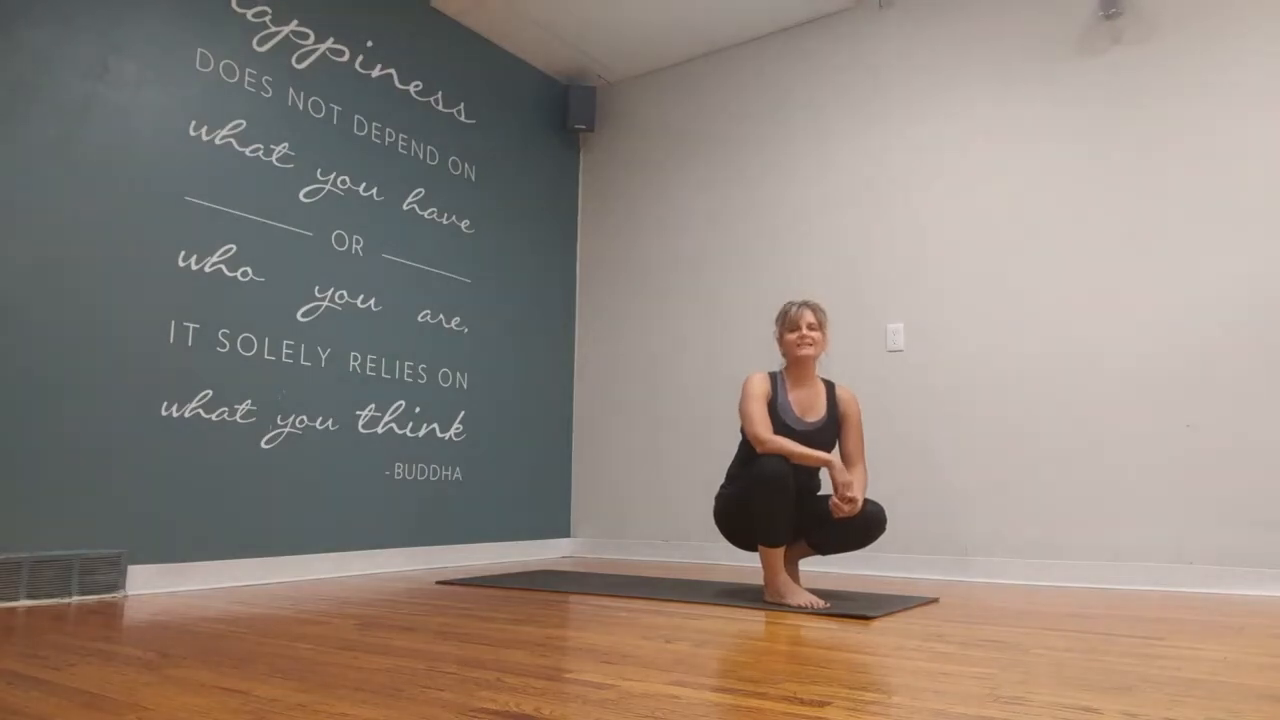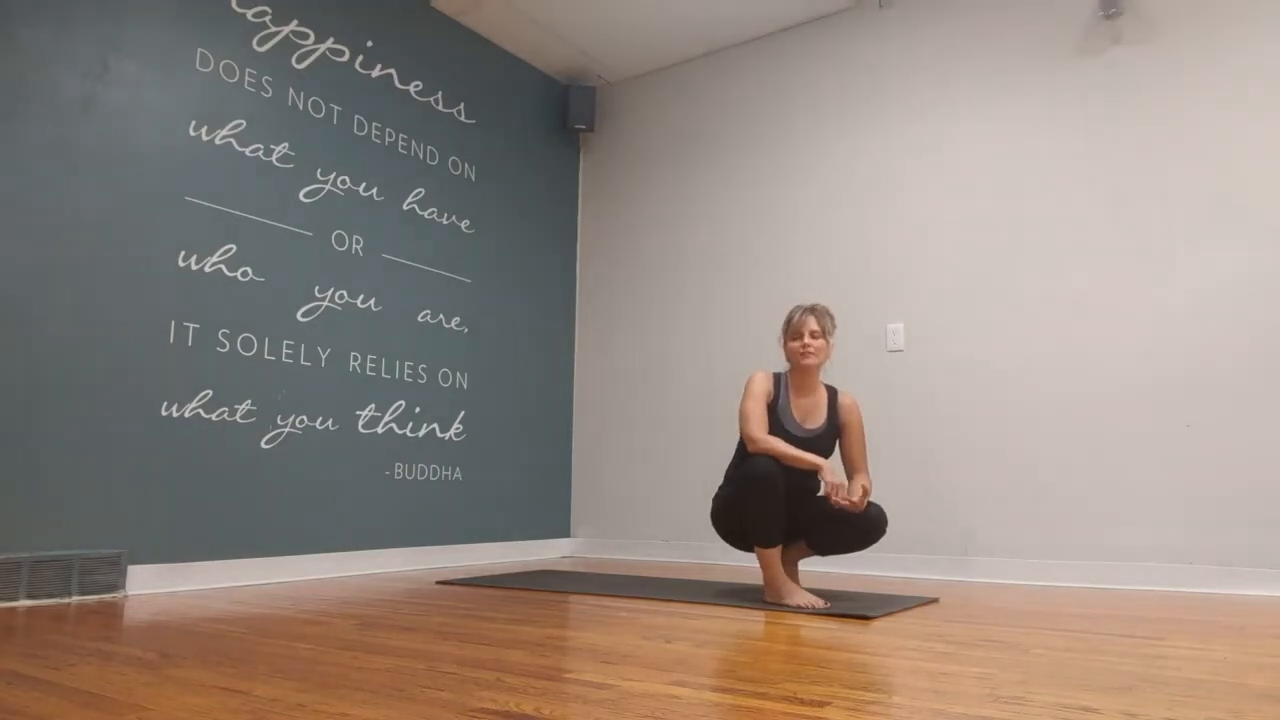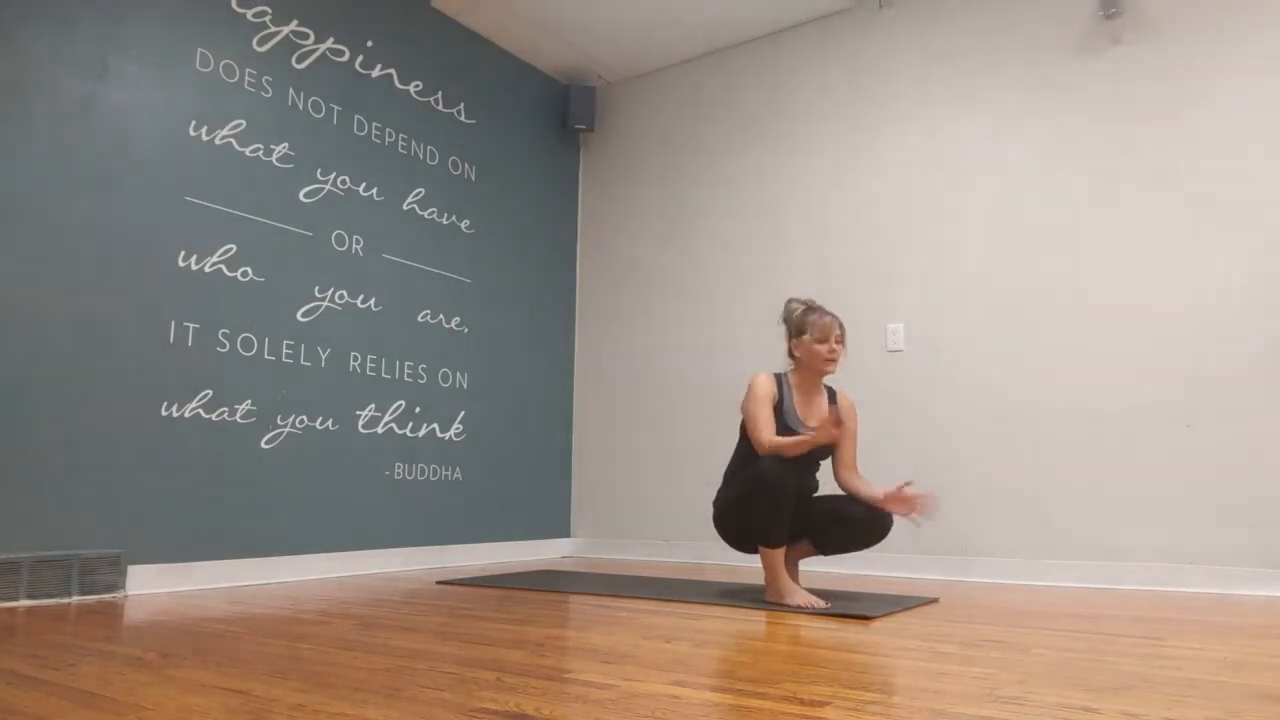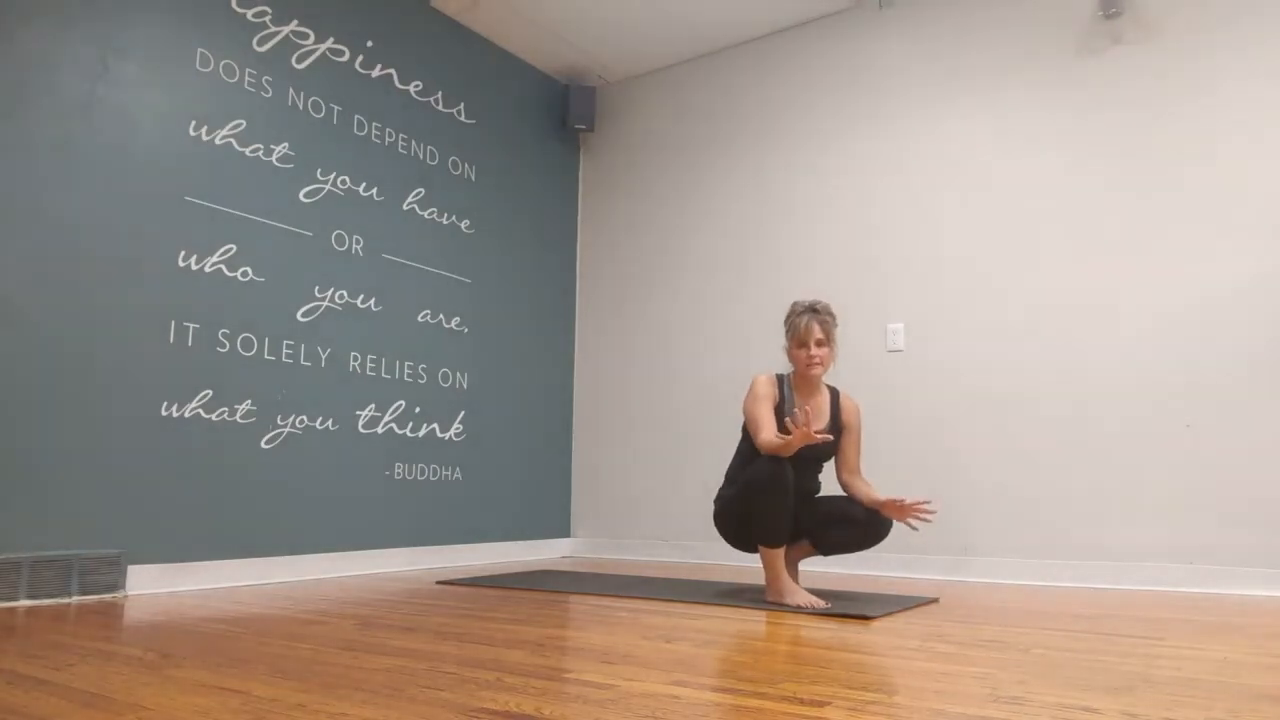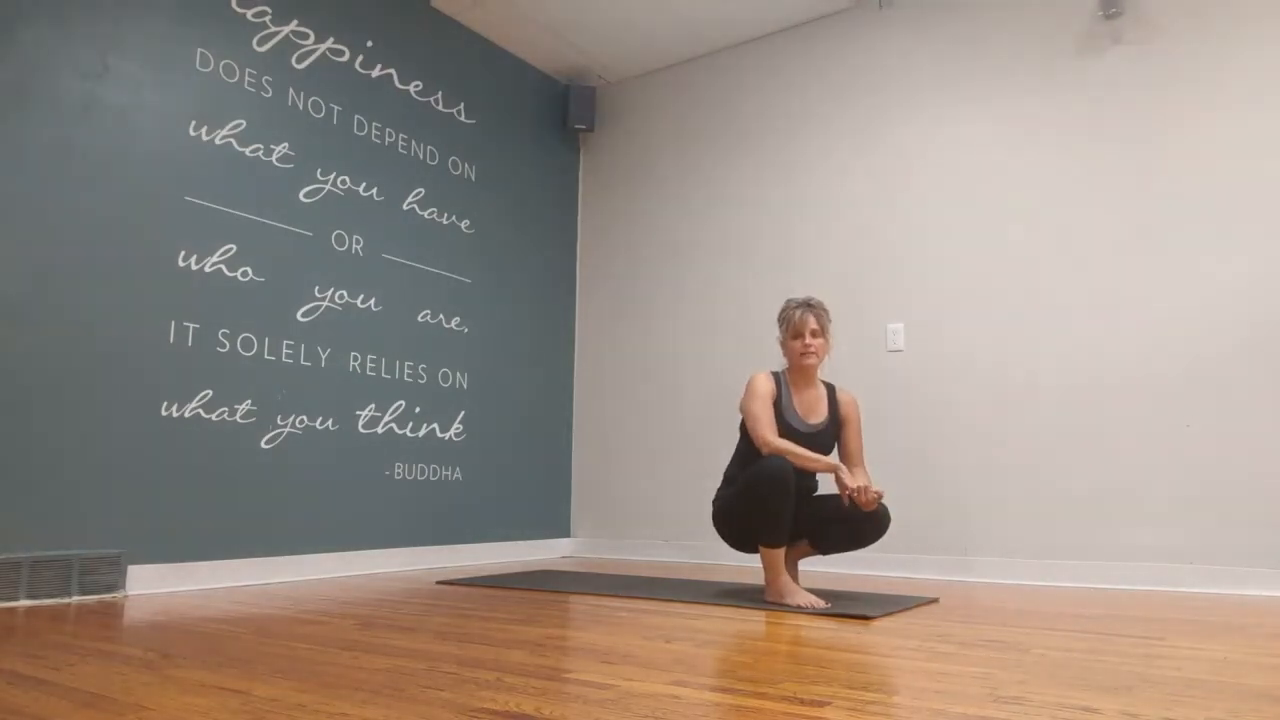
dt=1s
person 1, frame 1
left shoulder: (841, 399)
right shoulder: (760, 384)
left elbow: (856, 465)
right elbow: (762, 441)
left wrist: (854, 497)
right wrist: (829, 461)
left hip: (795, 509)
right hip: (743, 509)
left knee: (871, 518)
right knee: (772, 466)
left ankle: (787, 555)
right ankle: (776, 582)
person 1, frame 2
left shoulder: (843, 405)
right shoulder: (764, 383)
left elbow: (859, 473)
right elbow: (755, 440)
left wrist: (857, 496)
right wrist: (820, 464)
left hip: (794, 512)
right hip: (741, 511)
left knee: (871, 519)
right knee: (762, 467)
left ankle: (787, 555)
right ankle: (775, 583)
person 1, frame 3
left shoulder: (841, 405)
right shoulder: (765, 386)
left elbow: (847, 474)
right elbow: (765, 446)
left wrist: (882, 499)
right wrist: (812, 440)
left hip: (792, 510)
right hip: (741, 512)
left knee: (876, 520)
right knee: (774, 468)
left ankle: (788, 554)
right ankle: (777, 583)
person 1, frame 4
left shoulder: (845, 407)
right shoulder: (766, 386)
left elbow: (850, 475)
right elbow: (766, 444)
left wrist: (881, 503)
right wrist: (798, 440)
left hip: (796, 510)
right hip: (743, 512)
left knee: (873, 522)
right knee: (772, 468)
left ankle: (789, 554)
right ankle: (778, 583)
person 1, frame 5
left shoulder: (842, 402)
right shoulder: (763, 384)
left elbow: (855, 467)
right elbow: (768, 443)
left wrist: (865, 491)
right wrist: (834, 466)
left hip: (793, 510)
right hip: (740, 512)
left knee: (873, 517)
right knee: (775, 468)
left ankle: (788, 555)
right ankle: (777, 583)
